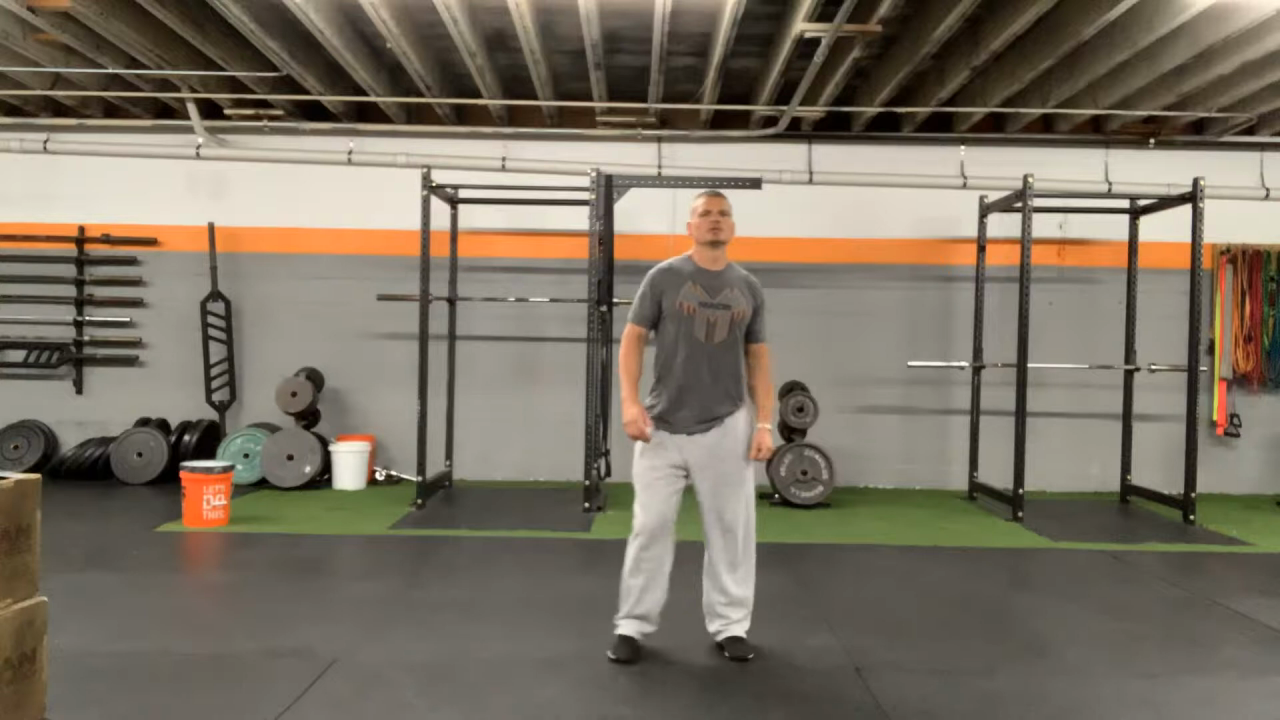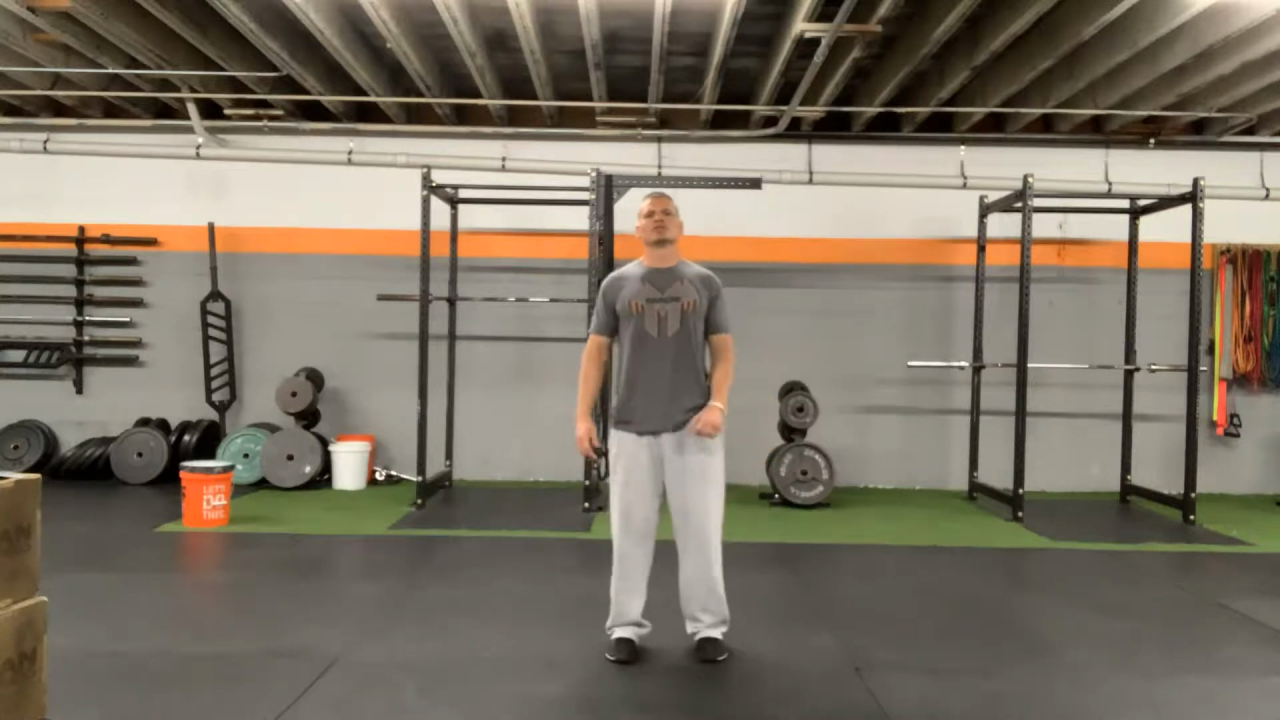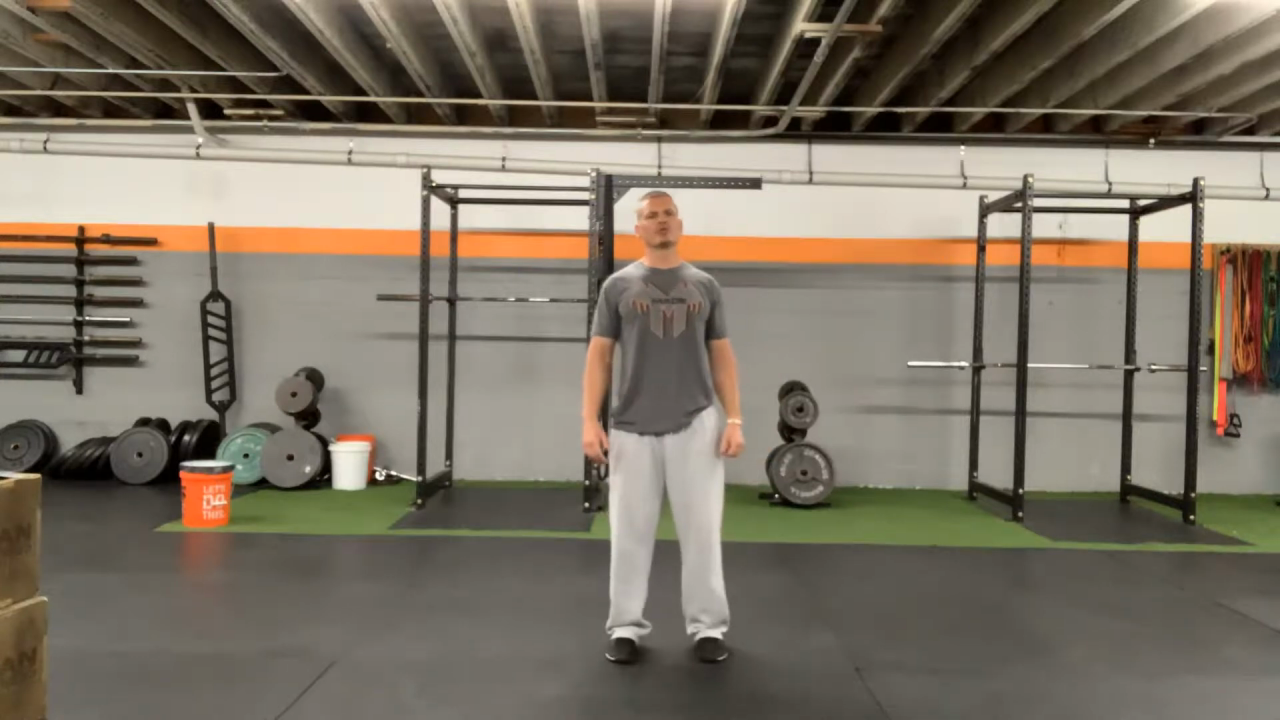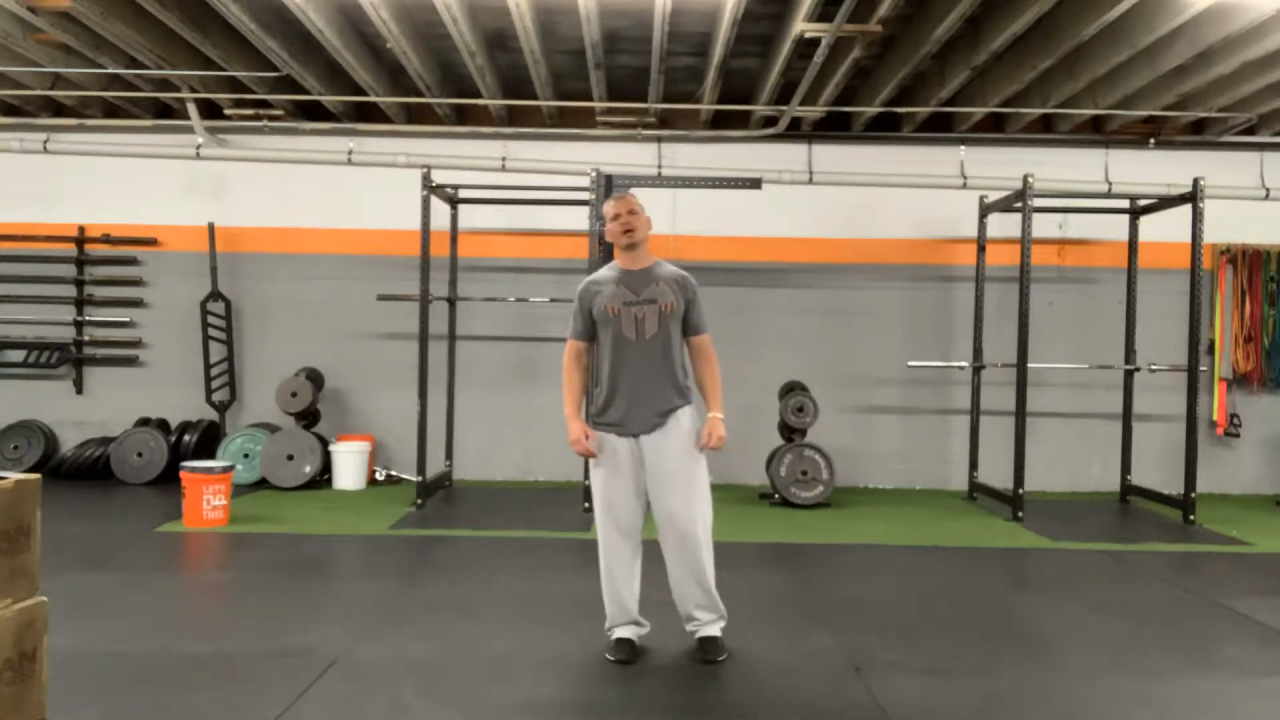
dt=0.7s
person 1, frame 1
left shoulder: (749, 287)
right shoulder: (663, 278)
left elbow: (758, 359)
right elbow: (632, 341)
left wrist: (764, 423)
right wrist: (630, 402)
left hip: (725, 426)
right hip: (663, 426)
left knee: (731, 529)
right knee: (652, 525)
left ankle: (729, 625)
right ankle: (632, 624)
person 1, frame 2
left shoulder: (705, 282)
right shoulder: (617, 284)
left elbow: (722, 351)
right elbow: (596, 352)
left wrist: (717, 404)
right wrist: (583, 416)
left hip: (692, 425)
right hip: (631, 428)
left knee: (700, 531)
right knee: (630, 532)
left ankle: (708, 626)
right ankle: (625, 627)
person 1, frame 3
left shoulder: (705, 286)
right shoulder: (618, 285)
left elbow: (721, 356)
right elbow: (599, 355)
left wrist: (734, 419)
right wrist: (590, 420)
left hip: (696, 425)
right hip: (633, 428)
left knee: (701, 530)
right knee: (630, 531)
left ankle: (708, 626)
right ankle: (625, 626)
person 1, frame 4
left shoulder: (679, 282)
right shoulder: (592, 288)
left elbow: (702, 350)
right elbow: (575, 356)
left wrist: (715, 412)
right wrist: (573, 418)
left hip: (674, 421)
right hip: (611, 430)
left knee: (688, 525)
right knee: (618, 531)
left ankle: (706, 623)
right ankle: (624, 626)
